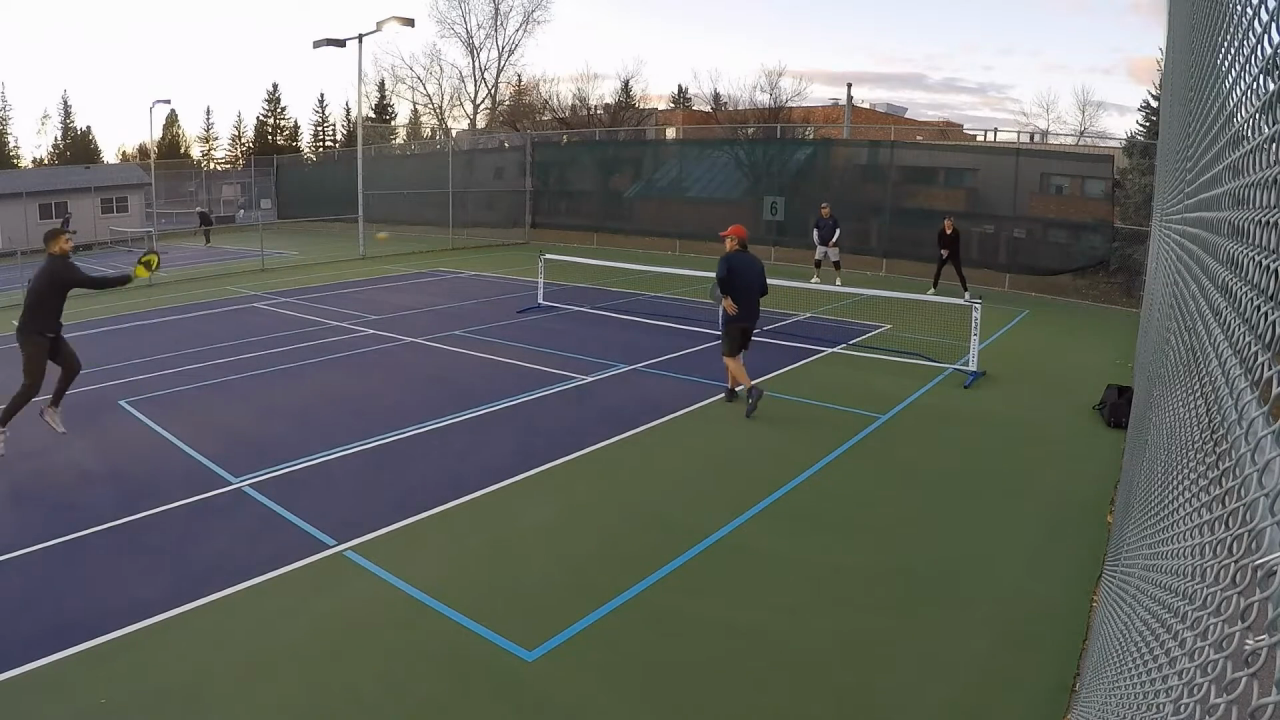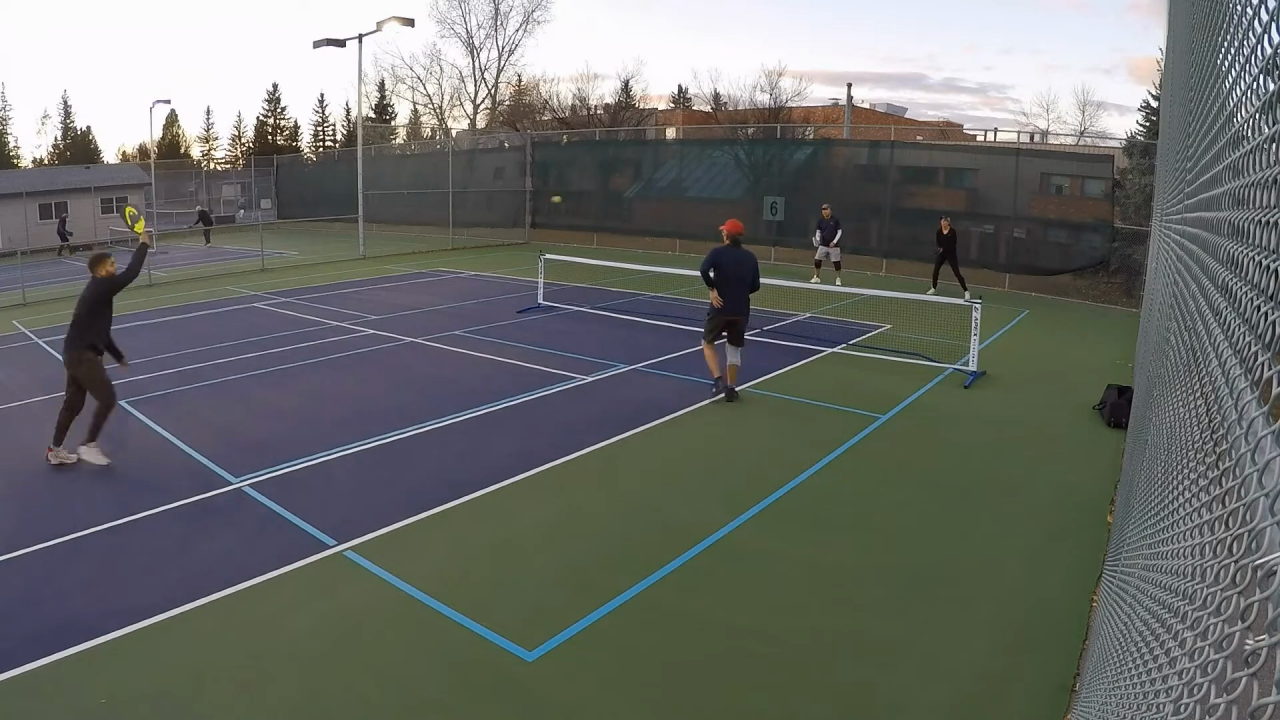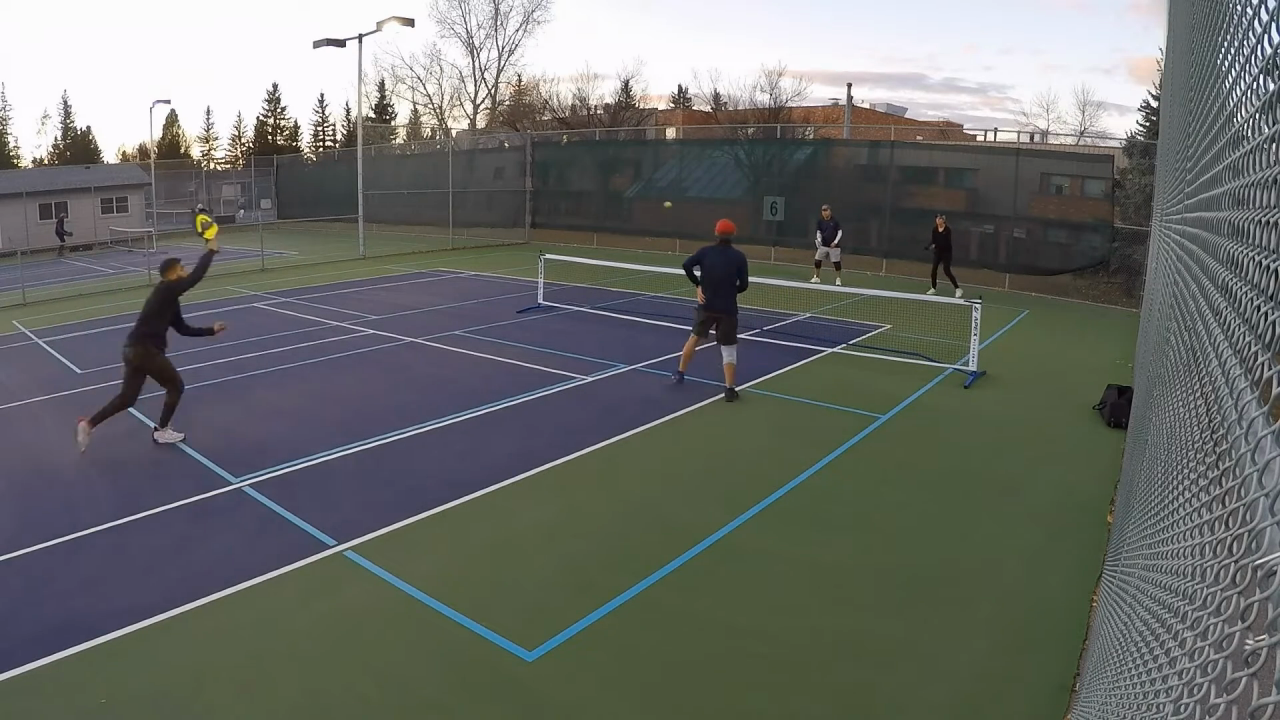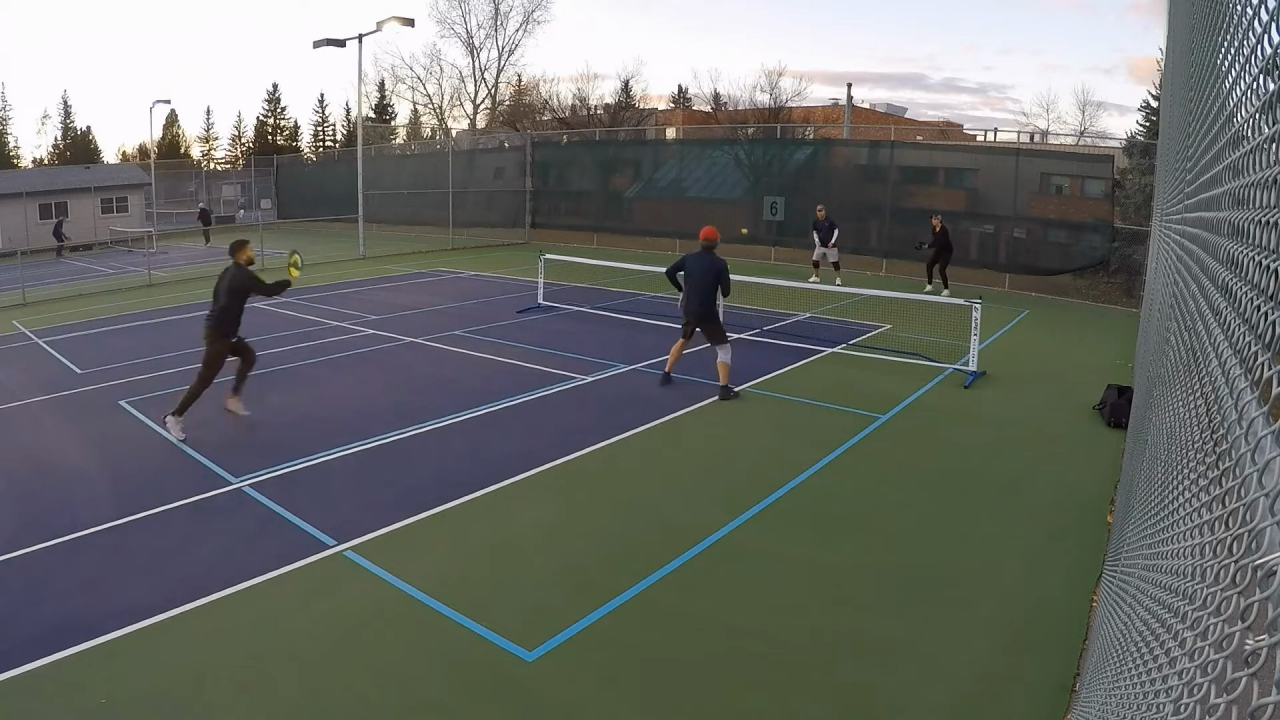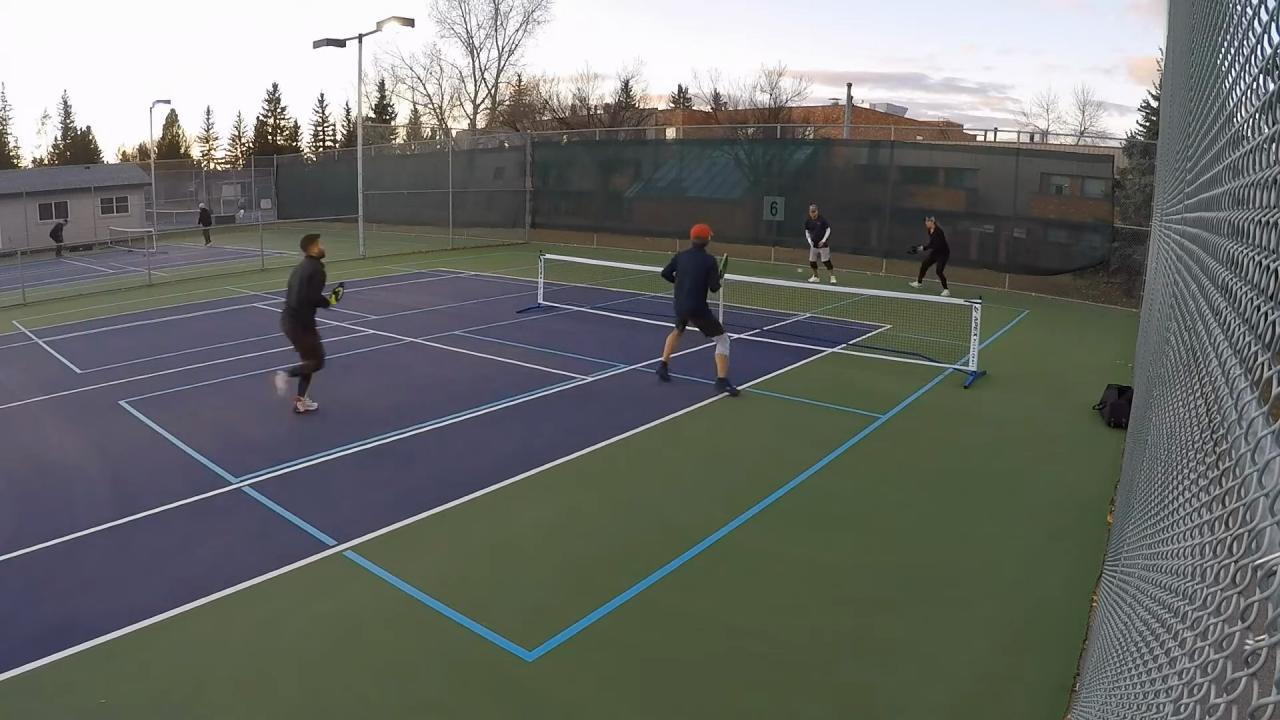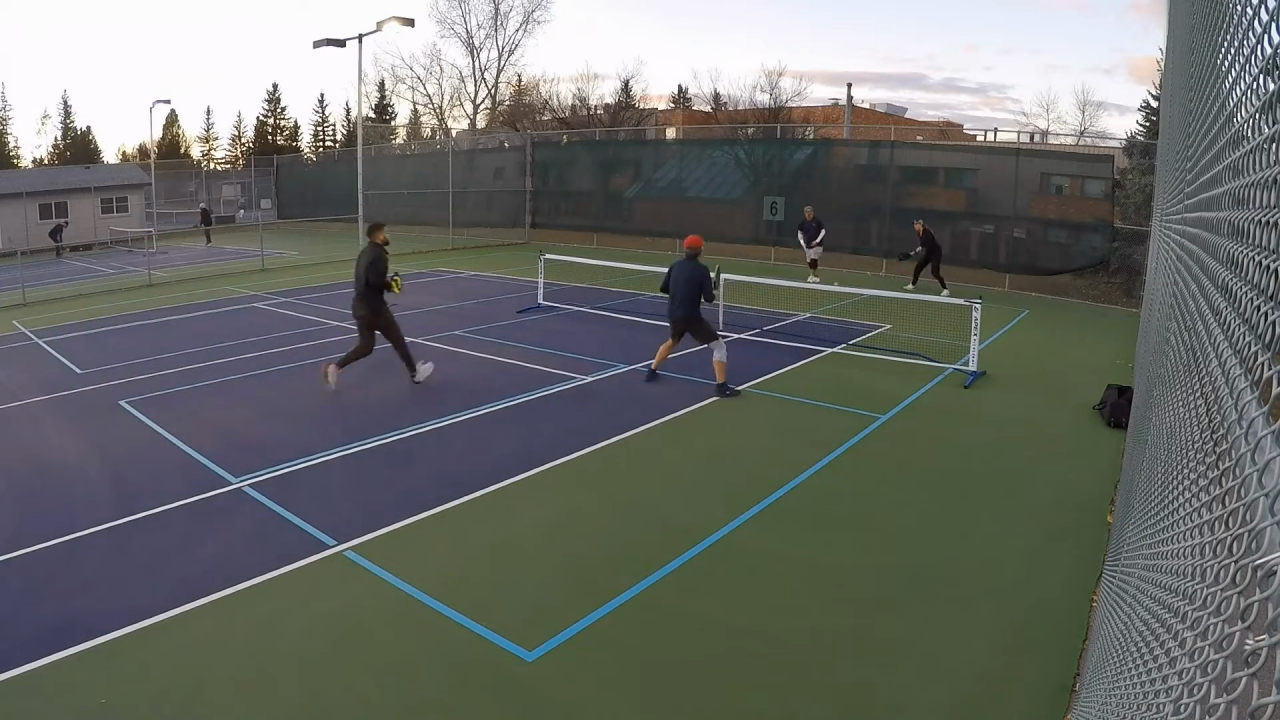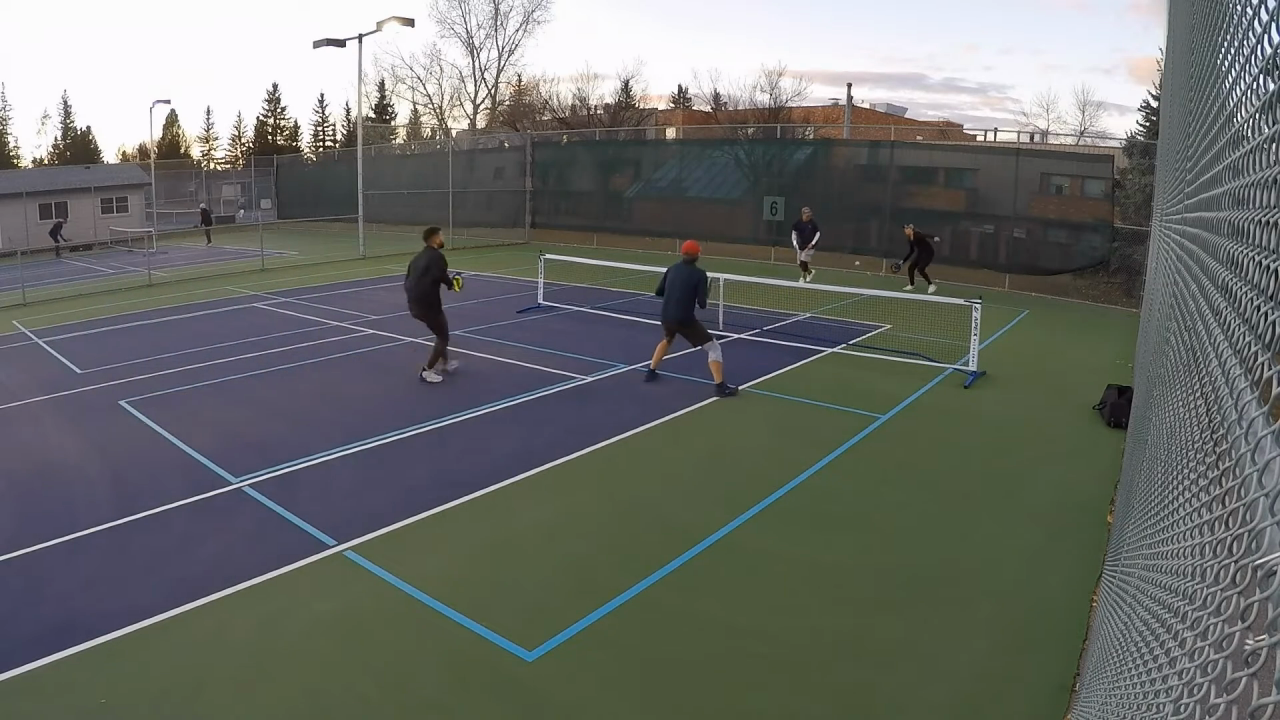
dt=0.2s
person 1, frame 1
left shoulder: (52, 266)
right shoulder: (61, 267)
left elbow: (34, 297)
right elbow: (93, 283)
right wrist: (128, 278)
left hip: (47, 330)
right hip: (34, 334)
left knee: (72, 366)
right knee: (31, 388)
left ankle: (52, 409)
person 1, frame 2
left shoulder: (98, 290)
right shoulder: (101, 286)
left elbow: (101, 333)
right elbow: (130, 274)
left wrist: (118, 356)
right wrist: (143, 245)
left hip: (81, 353)
right hip: (82, 354)
left knee: (73, 403)
right knee: (108, 398)
left ankle: (55, 451)
right ankle: (89, 446)
person 1, frame 3
left shoulder: (170, 301)
right shoulder: (166, 290)
left elbow: (184, 329)
right elbow: (195, 277)
left wrist: (211, 330)
right wrist: (210, 251)
left hip: (135, 348)
right hip: (144, 350)
left knee: (127, 398)
right knee: (176, 386)
left ankle: (88, 424)
right ankle: (161, 431)
person 1, frame 4
left shoulder: (228, 274)
right shoulder: (243, 275)
right elbow: (268, 290)
right wrist: (287, 282)
left hip: (221, 331)
right hip: (220, 333)
left knee: (249, 356)
right knee: (205, 379)
left ankle: (234, 398)
right ankle: (174, 417)
person 1, frame 5
left shoulder: (301, 267)
right shoulder: (316, 269)
right elbow: (313, 298)
right wrist: (327, 302)
left hip: (289, 320)
right hip: (300, 323)
left knee: (311, 360)
right knee: (318, 362)
left ankle: (301, 401)
right ankle: (286, 375)
person 1, frame 6
left shoulder: (365, 252)
right shoulder: (379, 255)
right elbow: (374, 280)
left wrist: (387, 282)
right wrist: (390, 286)
left hip: (360, 305)
right hip: (374, 306)
left knee: (366, 346)
right knee: (397, 338)
left ankle: (335, 367)
right ankle: (414, 373)
person 1, frame 7
left shoulder: (417, 258)
right shoulder: (437, 256)
left elbow: (408, 283)
right elbow: (439, 275)
right wrist: (450, 283)
left hip: (414, 304)
right hip: (429, 304)
left knee: (439, 332)
right knee: (443, 337)
left ankle: (443, 362)
right ankle: (427, 371)
person 2, frame 1
left shoulder: (728, 257)
right shoulder: (756, 261)
left elbow: (721, 277)
right elbow: (764, 290)
left wrist: (726, 297)
left hip: (733, 315)
right hip: (752, 316)
left knee: (730, 358)
right knee: (737, 354)
left ankle: (751, 390)
right ankle: (731, 390)
person 2, frame 2
left shoulder: (718, 252)
right shoulder: (750, 257)
left elbow: (704, 269)
right elbow: (755, 286)
left wrist: (712, 289)
left hip: (720, 309)
right hip: (741, 311)
left knee: (708, 344)
right knee: (734, 350)
left ankle: (719, 381)
right ankle: (730, 389)
person 2, frame 3
left shoulder: (706, 251)
right shoulder: (739, 257)
left elbow: (686, 265)
right elbow: (743, 285)
left wrist: (698, 285)
left hip: (707, 306)
right hip: (728, 309)
left knee: (694, 338)
right knee: (729, 348)
left ankle: (680, 374)
right ankle: (730, 389)
person 2, frame 4
left shoulder: (689, 258)
right shoulder: (720, 263)
left elbow: (669, 272)
right elbow: (726, 292)
left wrist: (681, 290)
right wrist: (719, 291)
left hip: (689, 310)
right hip: (707, 313)
left knee: (683, 341)
right knee: (723, 348)
left ankle: (666, 374)
right ankle: (725, 388)
person 2, frame 5
left shoulder: (681, 256)
right shoulder: (709, 260)
left elbow: (665, 273)
right elbow: (714, 287)
right wrist: (718, 282)
left hip: (679, 306)
right hip: (698, 308)
left knee: (677, 332)
right knee: (722, 339)
left ankle: (663, 366)
right ankle: (722, 381)
person 2, frame 6
left shoulder: (675, 266)
right shoulder: (702, 269)
left elbow: (663, 289)
right elbow: (708, 298)
right wrist: (712, 293)
left hip: (673, 315)
right hip: (691, 317)
left knee: (672, 341)
right knee: (719, 346)
left ankle: (652, 371)
right ankle: (721, 386)
person 2, frame 7
left shoulder: (672, 269)
right shoulder: (700, 274)
left elbow: (659, 292)
right elbow: (702, 303)
right wrist: (703, 302)
left hip: (666, 317)
right hip: (684, 319)
left knee: (667, 340)
right knee: (713, 348)
left ankle: (651, 371)
right ankle: (720, 386)
